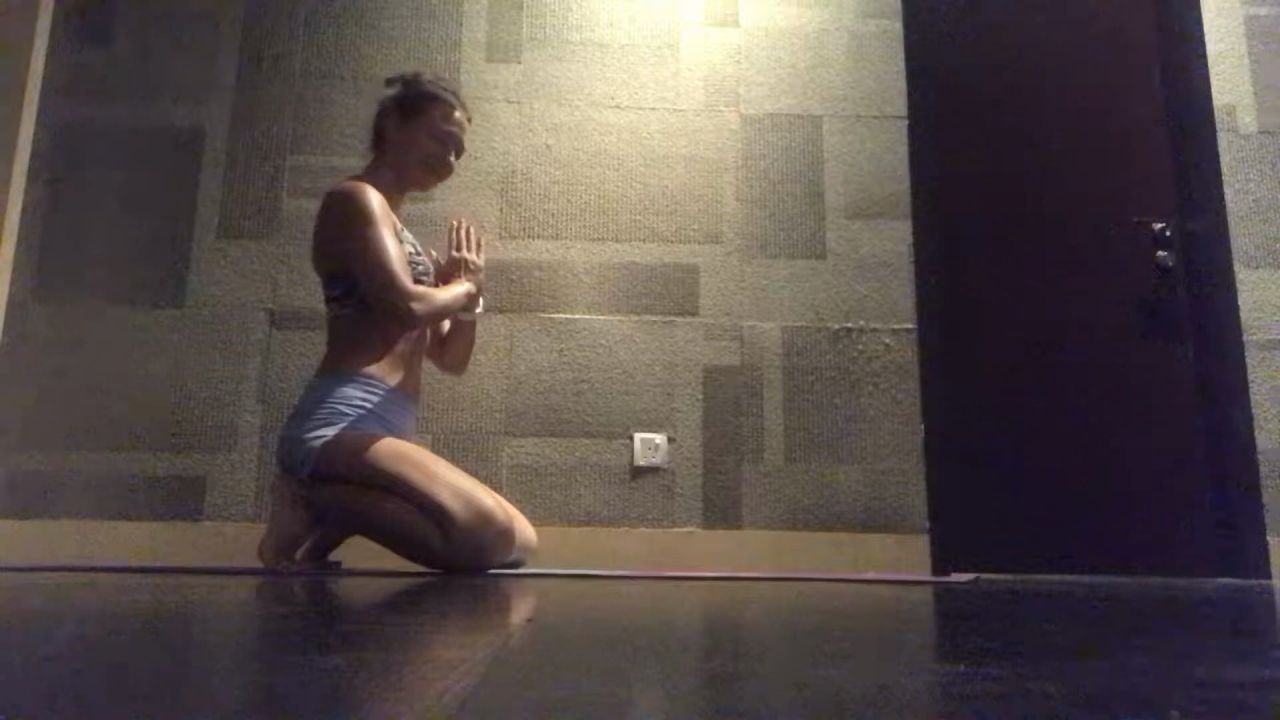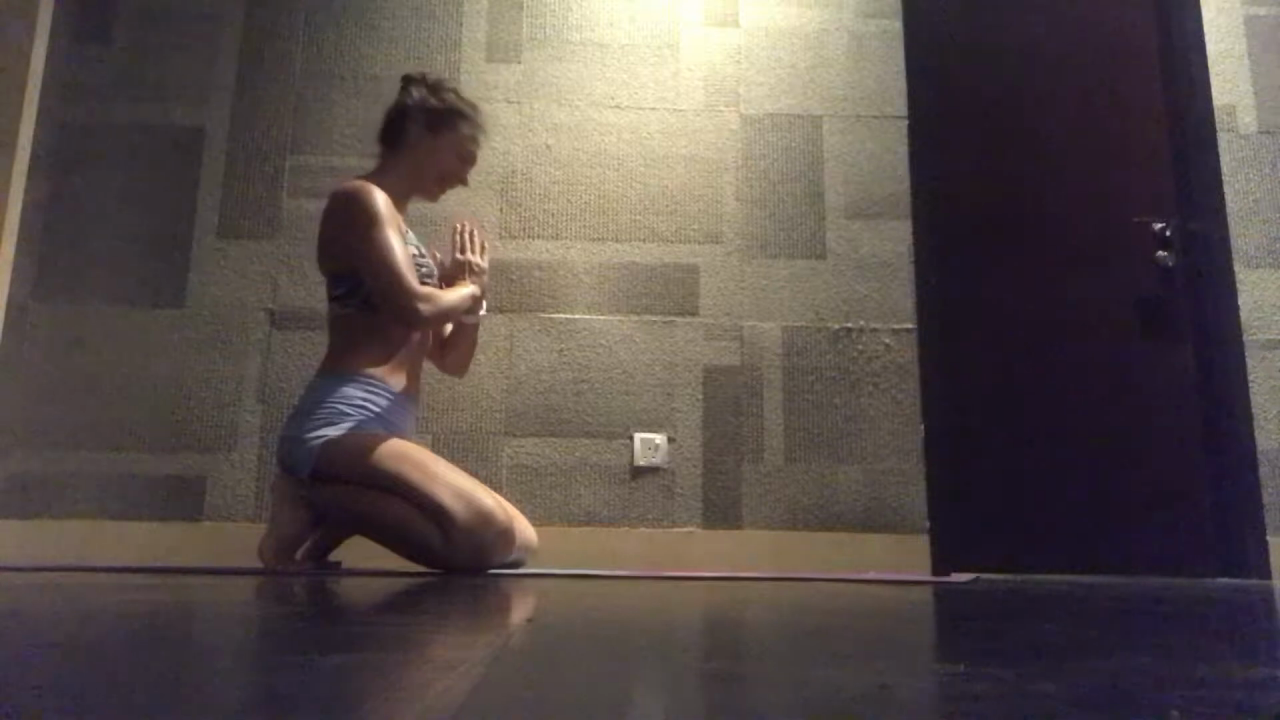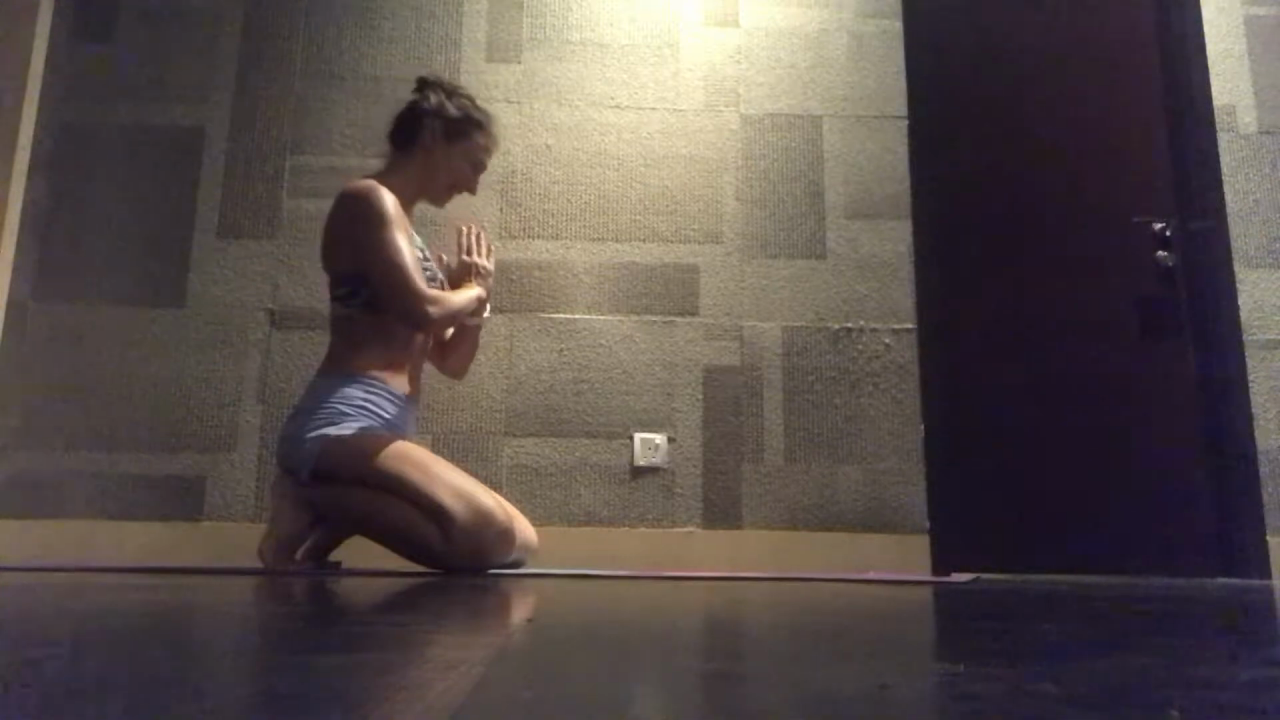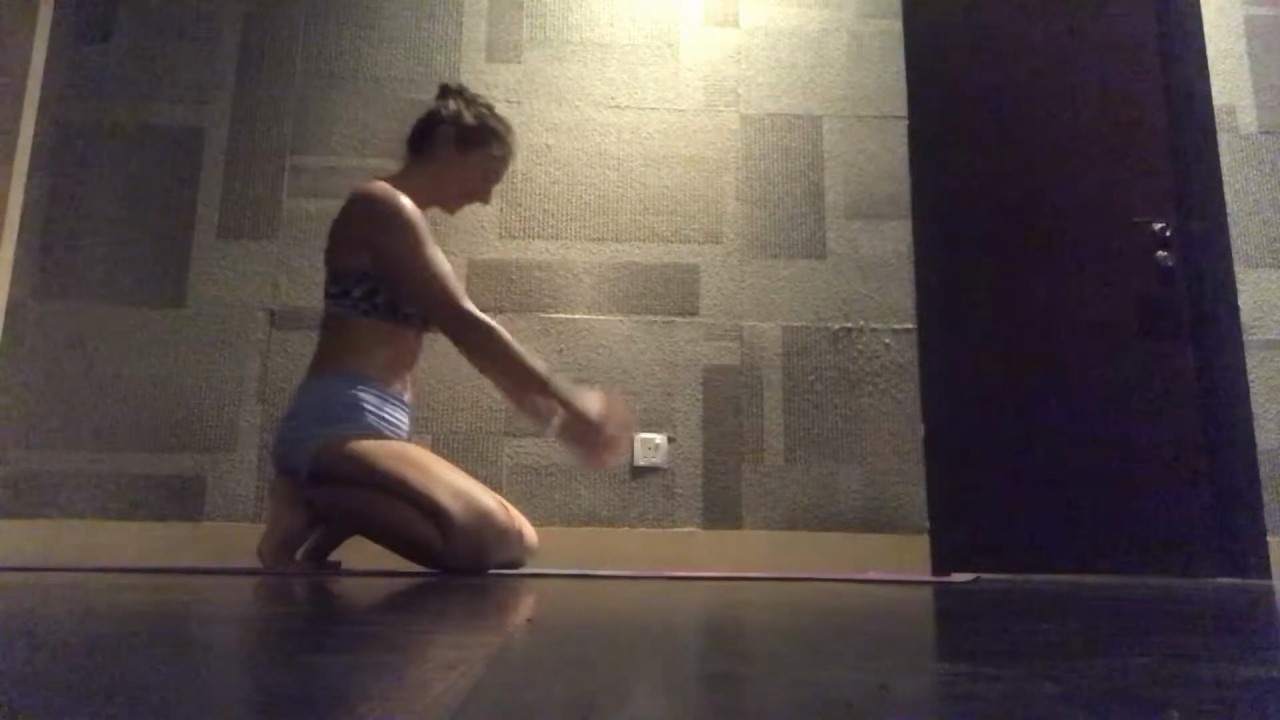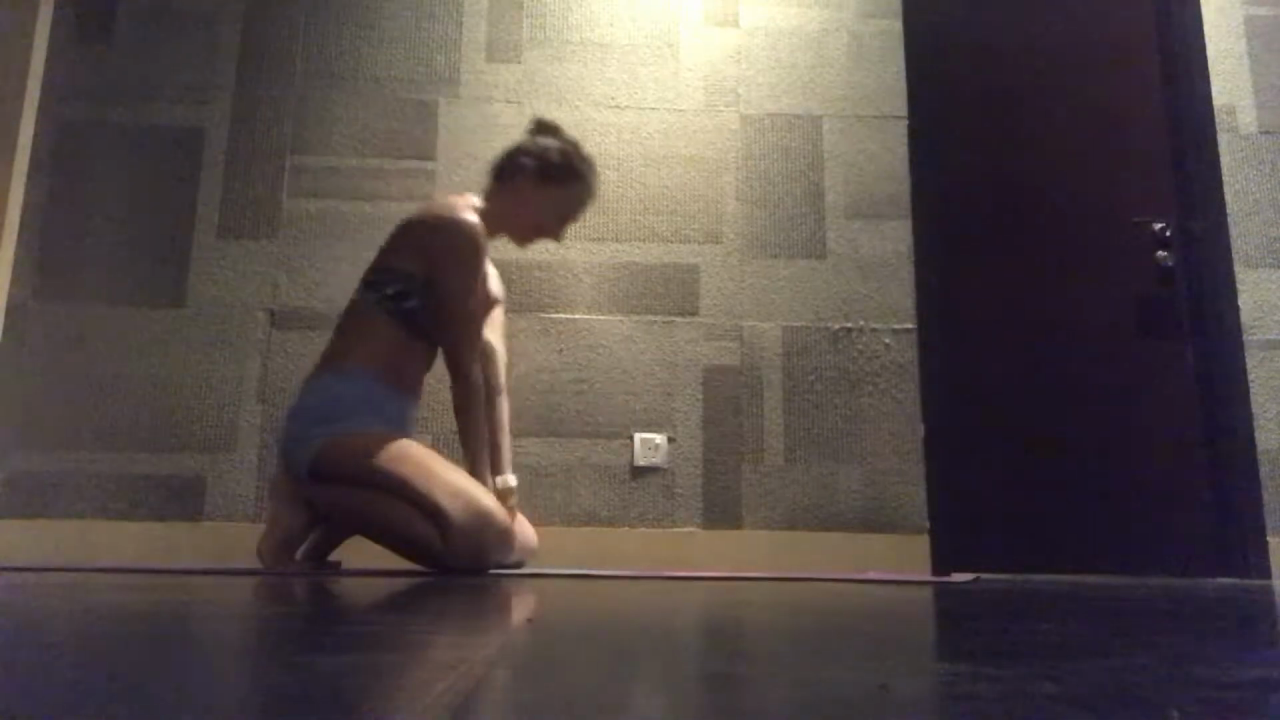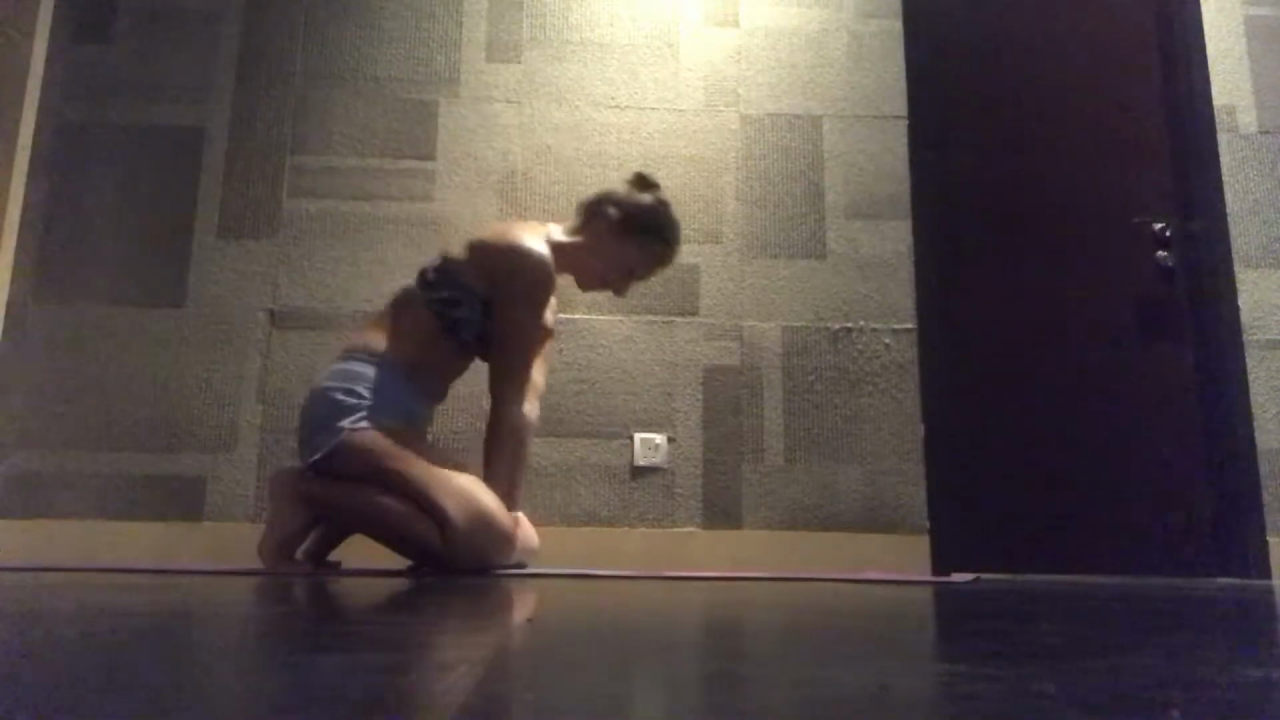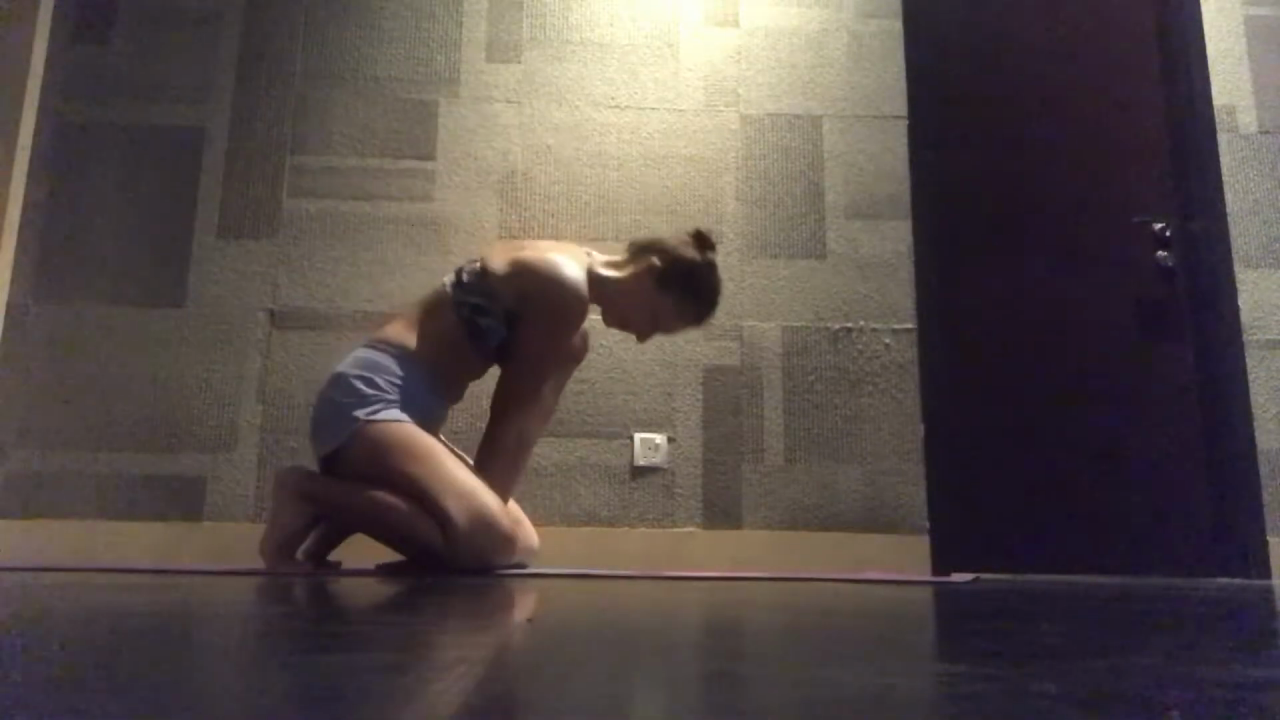
dt=0.3s
person 1, frame 1
left shoulder: (400, 234)
right shoulder: (356, 199)
left elbow: (451, 358)
right elbow: (405, 306)
left wrist: (468, 292)
right wrist: (462, 288)
left hip: (381, 431)
right hip: (340, 426)
left knee: (516, 540)
right knee: (489, 536)
left ankle: (329, 517)
right ankle: (314, 501)
person 1, frame 2
left shoulder: (402, 234)
right shoulder: (362, 200)
left elbow: (452, 361)
right elbow: (413, 307)
left wrist: (471, 295)
right wrist: (468, 290)
left hip: (381, 434)
right hip: (343, 427)
left knee: (518, 541)
right knee: (489, 535)
left ankle: (330, 516)
right ankle: (314, 501)
person 1, frame 3
left shoulder: (404, 230)
right shoulder: (369, 201)
left elbow: (450, 360)
right elbow: (422, 310)
left wrist: (472, 299)
right wrist: (476, 292)
left hip: (382, 432)
right hip: (342, 427)
left knee: (519, 541)
right knee: (490, 538)
left ankle: (328, 516)
right ankle: (314, 501)
person 1, frame 4
left shoulder: (408, 224)
right shoulder: (383, 204)
left elbow: (478, 349)
right elbow: (463, 323)
left wrist: (554, 417)
right wrist: (568, 400)
left hip: (375, 428)
right hip: (336, 425)
left knee: (519, 541)
right knee: (491, 538)
left ankle: (332, 516)
right ankle: (314, 501)
person 1, frame 5
left shoulder: (490, 282)
right shoulder: (457, 227)
left elbow: (492, 382)
right elbow: (466, 370)
left wrist: (501, 483)
right wrist: (482, 488)
left hip: (377, 427)
right hip: (337, 417)
left knee: (517, 541)
right knee: (488, 536)
left ankle: (326, 512)
right ankle: (307, 497)
person 1, frame 6
left shoulder: (544, 312)
right shoulder: (530, 258)
left elbow: (524, 411)
right elbow: (509, 405)
left wrist: (504, 511)
right wrist: (497, 511)
left hip: (393, 417)
right hip: (356, 407)
left knee: (520, 542)
right knee: (487, 538)
left ankle: (331, 523)
right ankle: (309, 494)
person 1, frame 7
left shoulder: (574, 340)
right shoulder: (564, 284)
left elbow: (525, 426)
right elbow: (511, 419)
left wrist: (484, 504)
right wrist: (482, 506)
left hip: (407, 409)
right hip: (370, 395)
left knee: (519, 543)
right knee: (490, 541)
left ankle: (336, 516)
right ankle: (310, 493)
